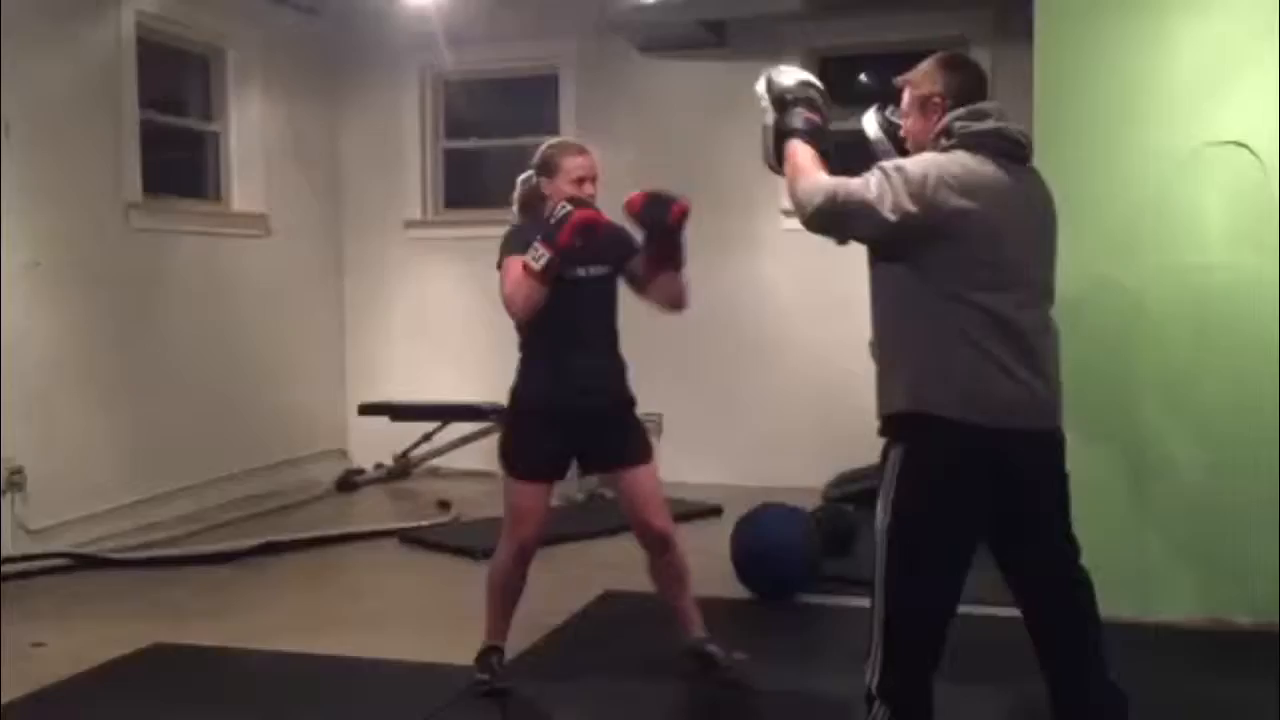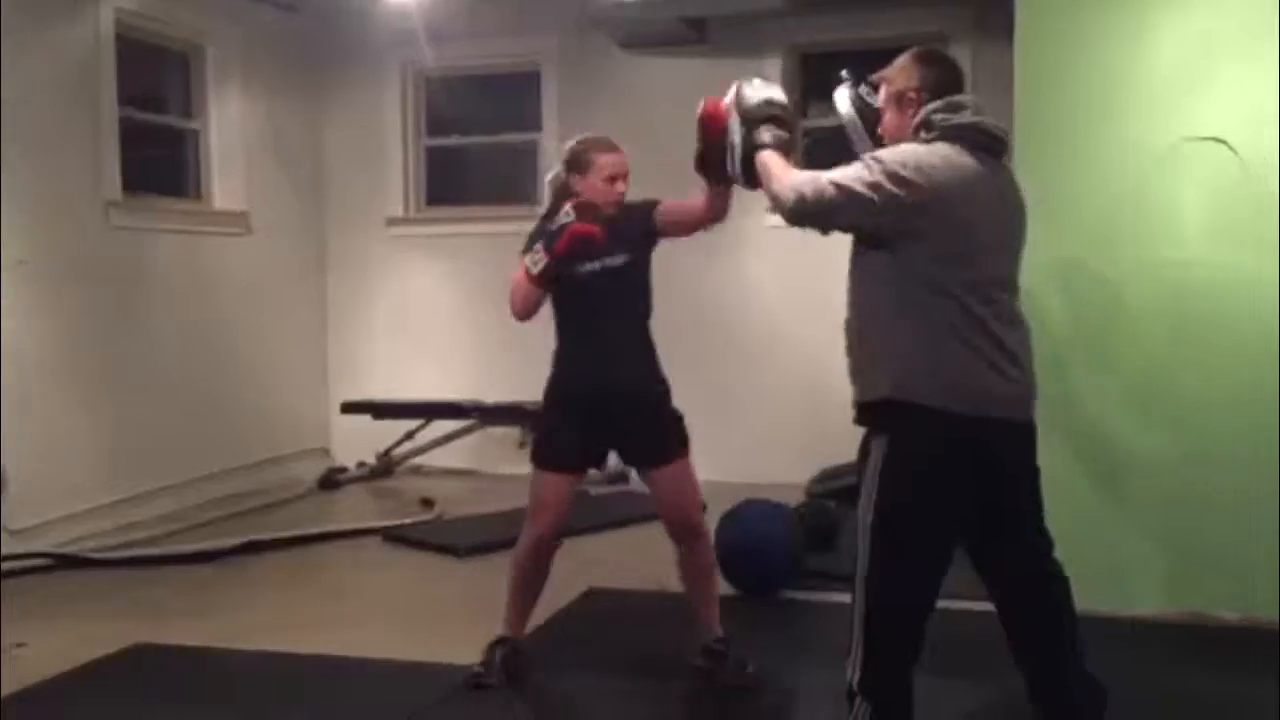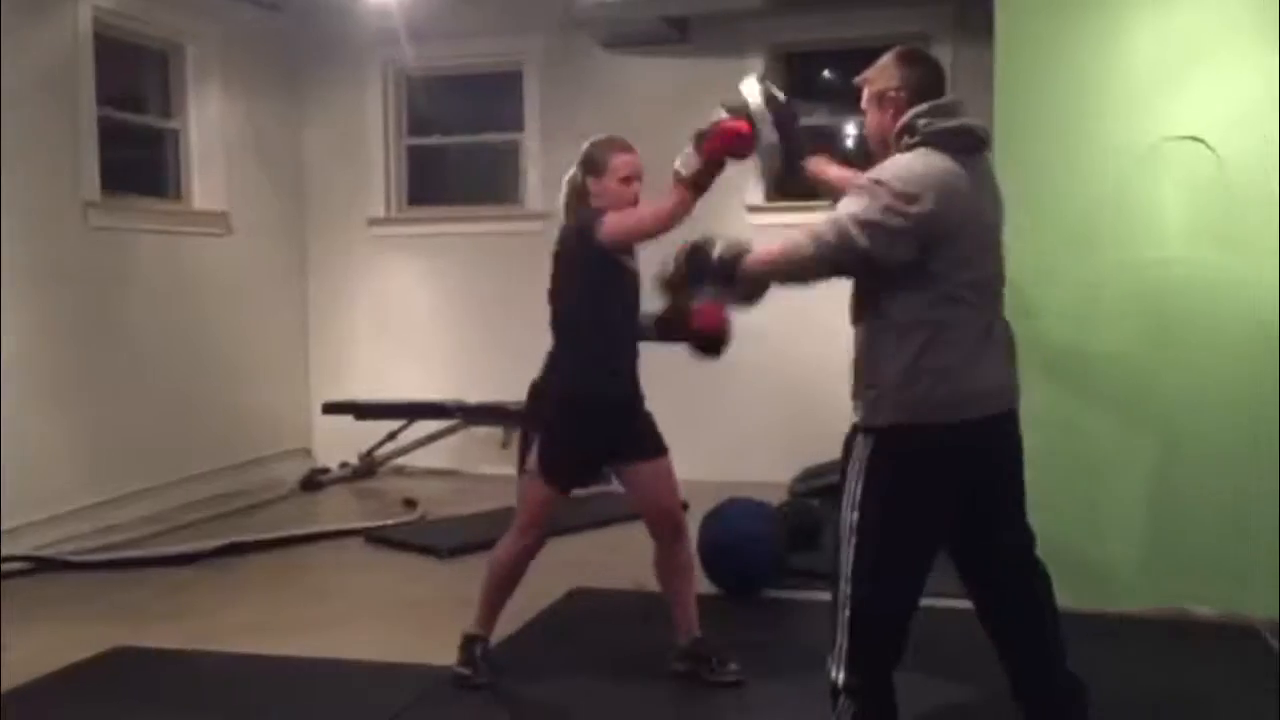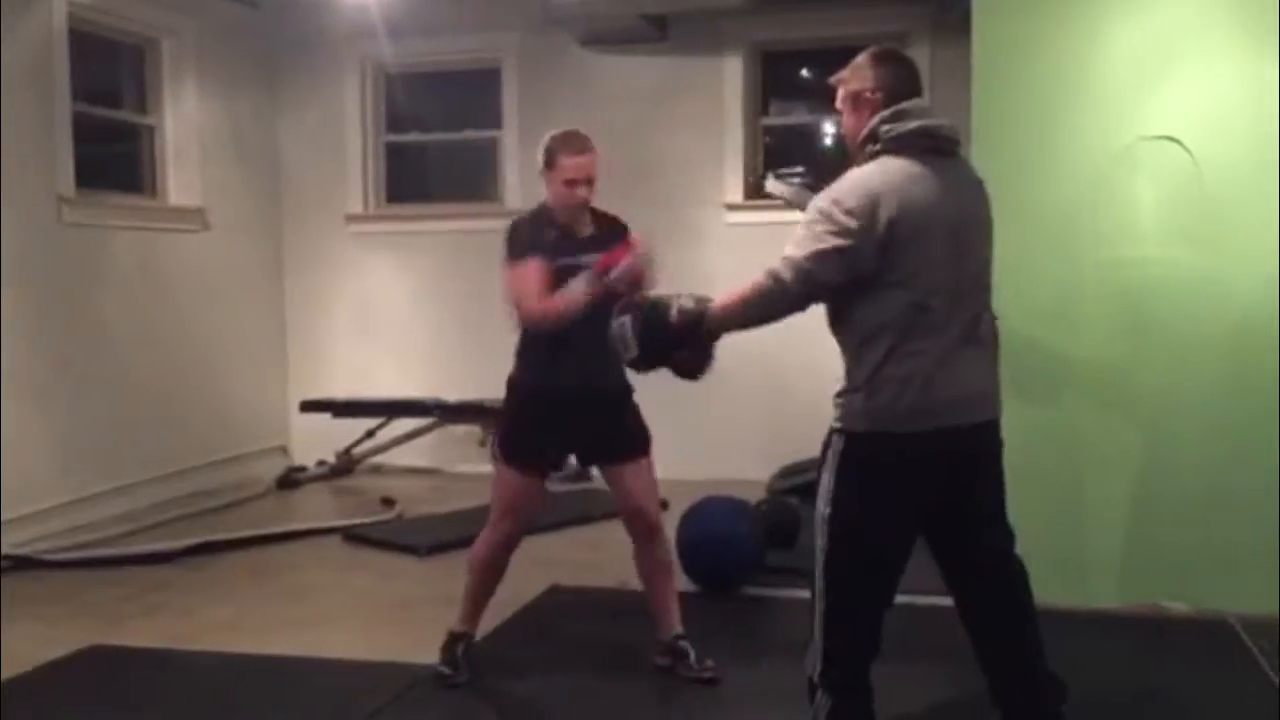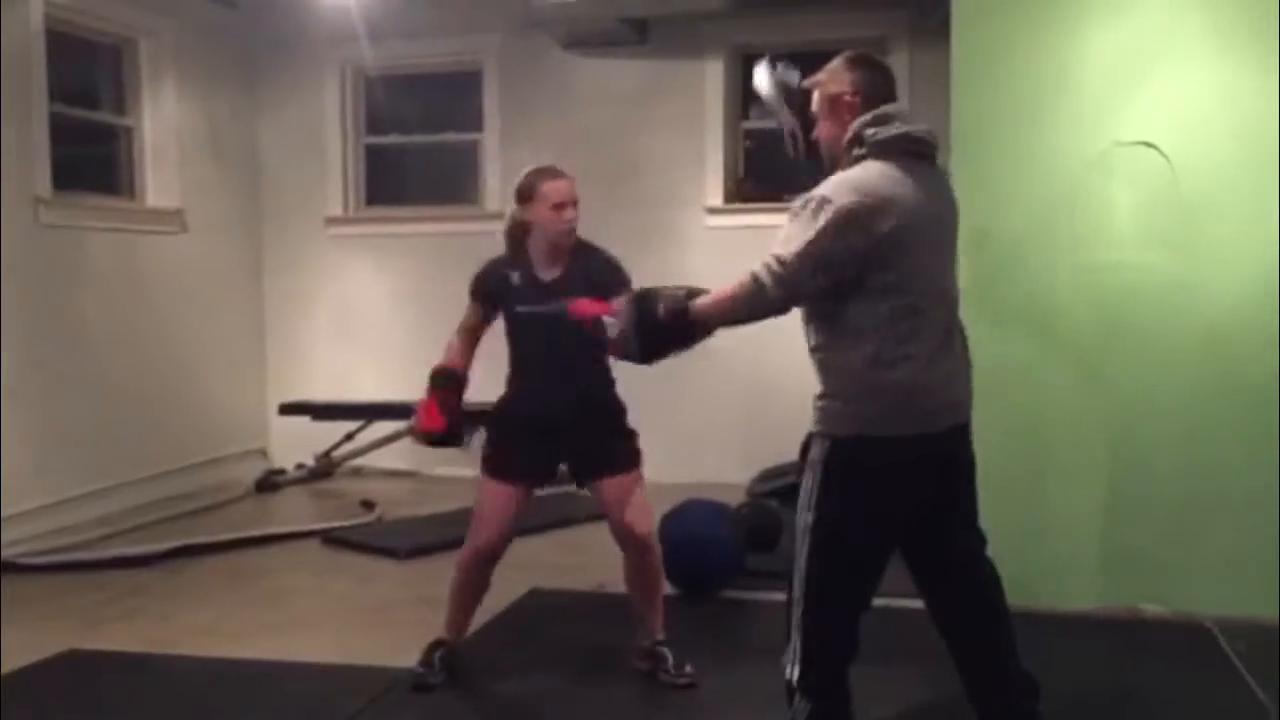
dt=0.2s
person 1, frame 1
left shoulder: (932, 179)
right shoulder: (1029, 184)
left elbow: (823, 205)
left wrist: (795, 132)
right wrist: (897, 162)
left hip: (948, 426)
right hip: (1033, 421)
left knee: (911, 596)
right knee: (1055, 581)
person 1, frame 2
left shoulder: (914, 168)
right shoulder: (995, 176)
left elbow: (803, 197)
left wrist: (764, 143)
right wrist: (872, 154)
left hip: (925, 416)
right hip: (1005, 413)
left knee: (891, 588)
right knee: (1028, 573)
person 1, frame 3
left shoulder: (909, 177)
right shoulder: (974, 174)
left elbow: (826, 250)
left wrist: (733, 265)
right wrist: (804, 156)
left hip: (913, 420)
right hip: (989, 414)
left knee: (875, 588)
right knee: (1010, 572)
person 1, frame 4
left shoulder: (866, 189)
right shoulder: (965, 180)
left elbow: (789, 285)
left wrist: (704, 318)
right wrist: (821, 204)
left hip: (888, 426)
right hip: (971, 417)
left knee: (850, 587)
right knee: (990, 573)
person 1, frame 5
left shoulder: (852, 193)
right shoulder: (928, 180)
left elbow: (773, 288)
left wrist: (686, 314)
left hip: (868, 428)
right hip: (941, 418)
left knee: (825, 589)
right knee: (962, 573)
person 2, frame 1
left shoulder: (612, 239)
right shoulder: (526, 236)
left elbow: (672, 300)
right elbow: (519, 305)
left wrist: (668, 244)
right wrist: (554, 245)
left hip: (608, 405)
right hip: (541, 410)
left knee: (657, 531)
right knee: (520, 538)
left ankle: (698, 642)
right ankle: (493, 649)
person 2, frame 2
left shoulder: (637, 221)
right shoulder: (550, 232)
left elbow: (712, 210)
right elbow: (521, 306)
left wrist: (715, 161)
right wrist: (552, 246)
left hip: (644, 397)
right hip: (576, 400)
left knee: (689, 525)
right knee: (543, 530)
left ankle: (714, 643)
right ankle: (508, 642)
person 2, frame 3
left shoulder: (621, 236)
right shoulder: (584, 225)
right elbow: (653, 220)
left wrist: (680, 321)
right wrist: (701, 162)
left hip: (621, 403)
right hip: (565, 404)
left knee: (669, 522)
right knee: (528, 535)
left ankle: (691, 645)
right ankle: (477, 639)
person 2, frame 4
left shoulder: (613, 231)
right shoulder: (528, 233)
left elbow: (639, 300)
right elbow: (534, 313)
right wrist: (596, 282)
left hip: (604, 399)
right hip: (537, 400)
left knee: (646, 520)
right knee: (504, 531)
left ankle: (671, 641)
right ankle: (461, 636)
person 2, frame 5
left shoulder: (600, 267)
right shoulder: (499, 277)
right elbow: (466, 337)
left wrist: (611, 329)
right wrist: (442, 389)
left hip: (598, 420)
right hip: (527, 421)
left knee: (639, 535)
right knee: (484, 542)
left ankle: (654, 645)
right ankle: (447, 644)
